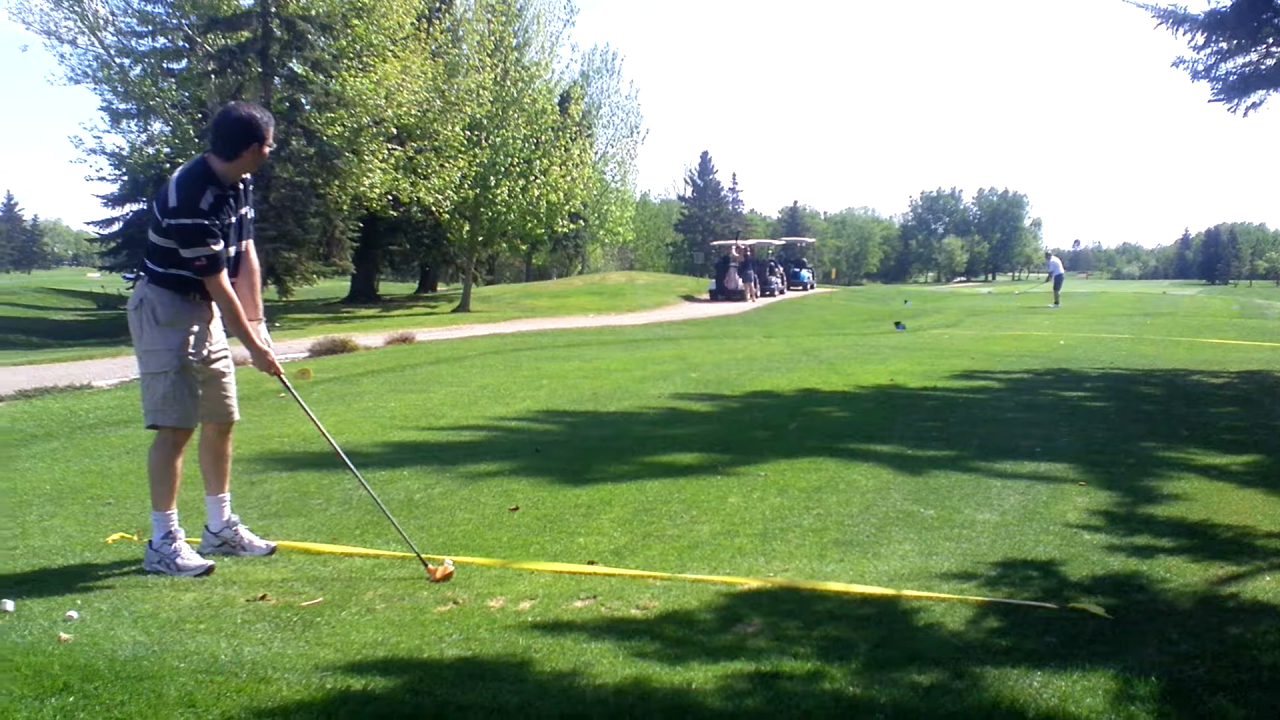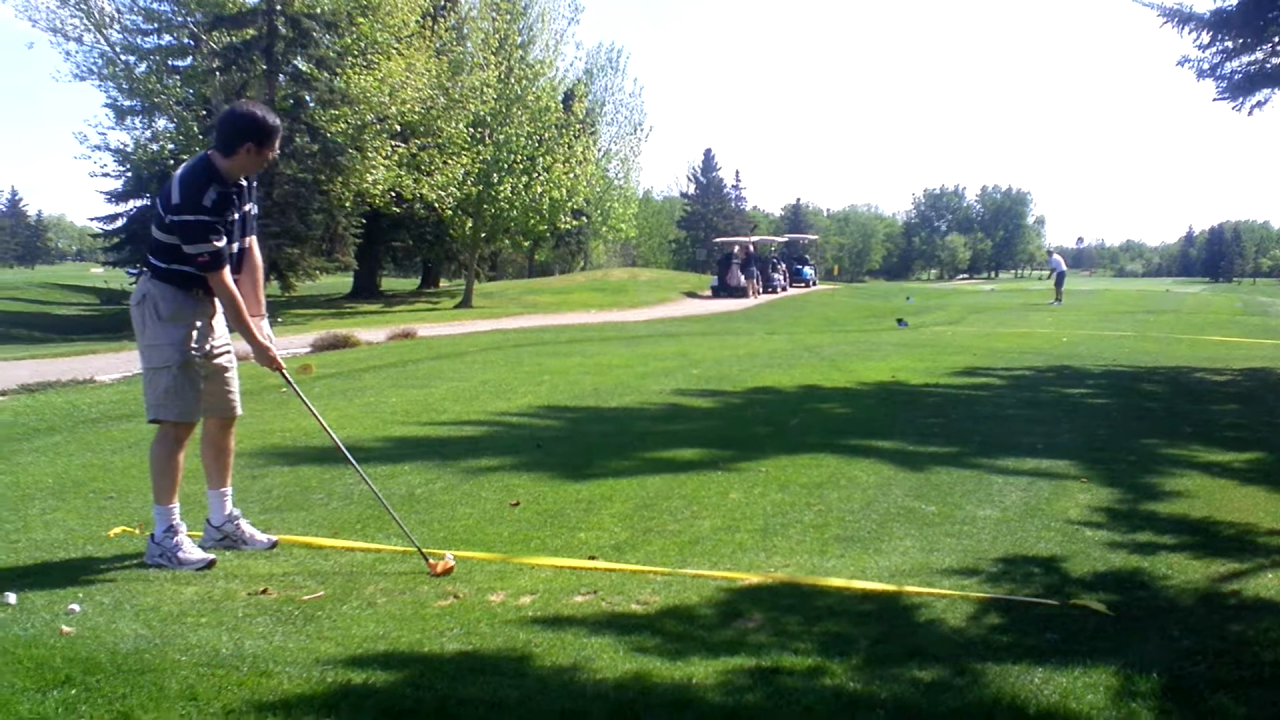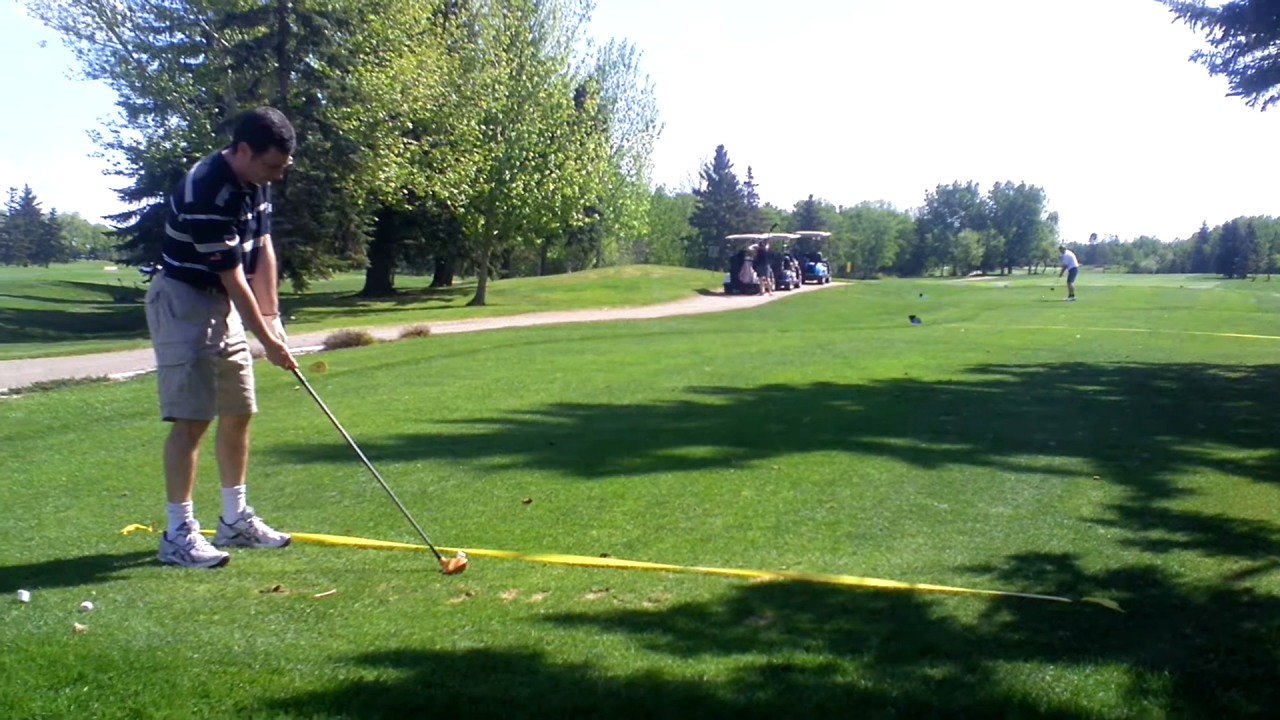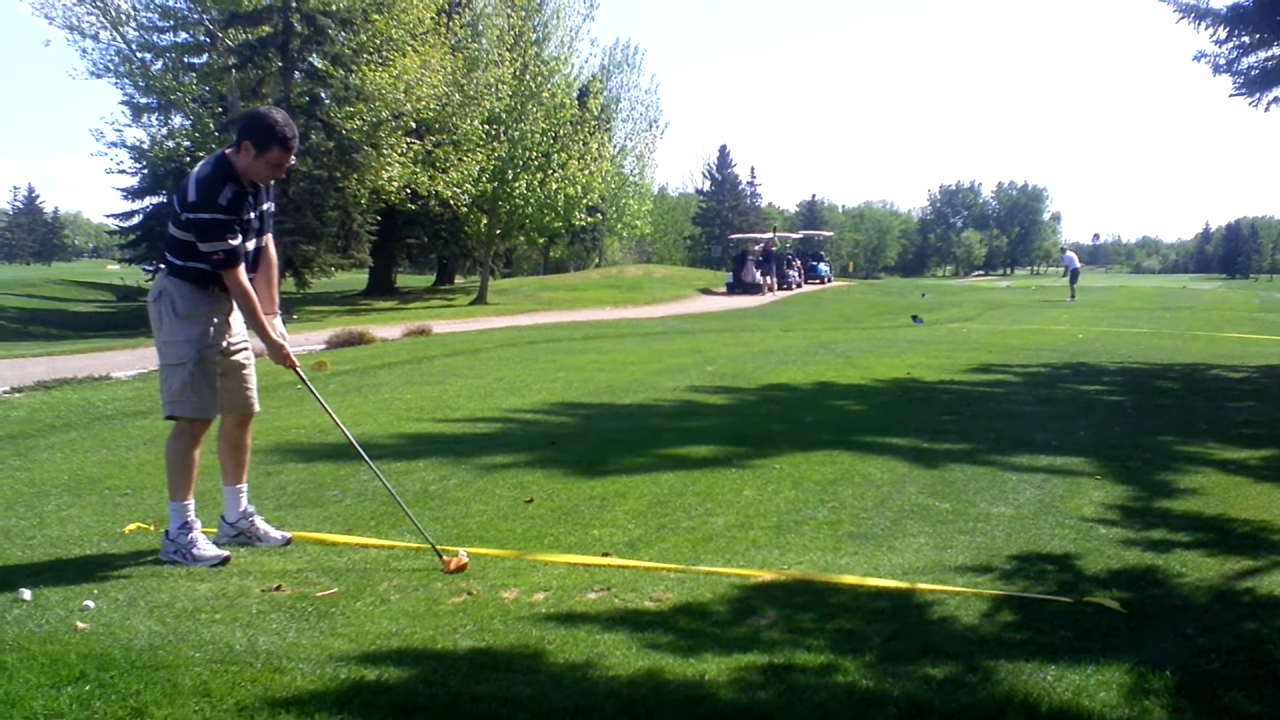
dt=0.3s
person 1, frame 1
left shoulder: (238, 183)
right shoulder: (191, 197)
left elbow: (246, 254)
right elbow: (218, 283)
left wrist: (258, 324)
right wrist: (254, 346)
left hip: (204, 308)
right hip: (167, 309)
left knee: (220, 420)
right knee: (176, 425)
left ankle: (220, 526)
right ankle: (163, 541)
person 1, frame 2
left shoulder: (241, 181)
right shoulder: (195, 194)
left elbow: (249, 250)
right elbow: (221, 279)
left wrist: (259, 319)
right wrist: (255, 341)
left hip: (207, 304)
right hip: (169, 305)
left knee: (223, 415)
right knee: (178, 420)
left ankle: (222, 521)
right ankle: (165, 535)
person 1, frame 3
left shoulder: (254, 181)
right shoulder: (207, 193)
left elbow: (263, 249)
right elbow: (234, 278)
left wrist: (272, 318)
right wrist: (267, 340)
left hip: (222, 302)
right hip: (183, 303)
left knee: (238, 412)
right knee: (192, 418)
left ankle: (235, 518)
right ankle: (178, 532)
person 1, frame 4
left shoulder: (258, 179)
right shoulder: (210, 192)
left elbow: (265, 248)
right elbow: (237, 277)
left wrist: (273, 317)
right wrist: (269, 338)
left hip: (225, 302)
right hip: (186, 302)
left knee: (240, 412)
right knee: (194, 417)
left ankle: (237, 517)
right ankle: (180, 531)
